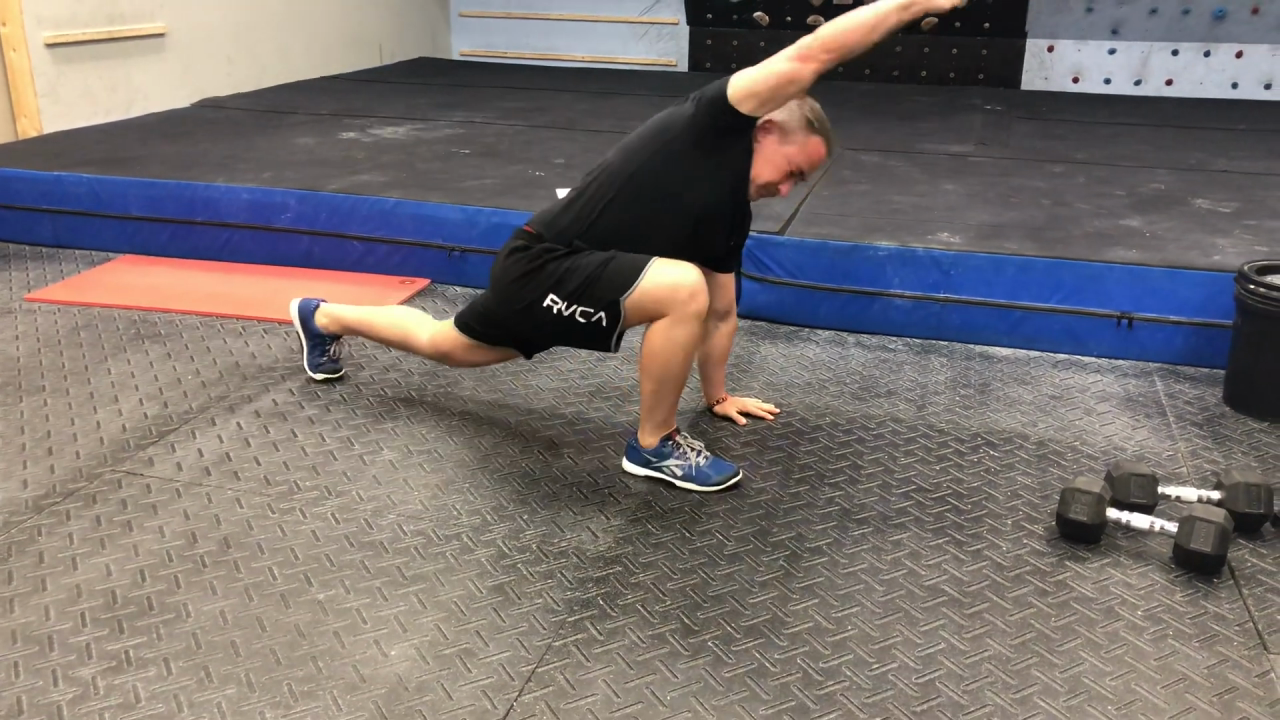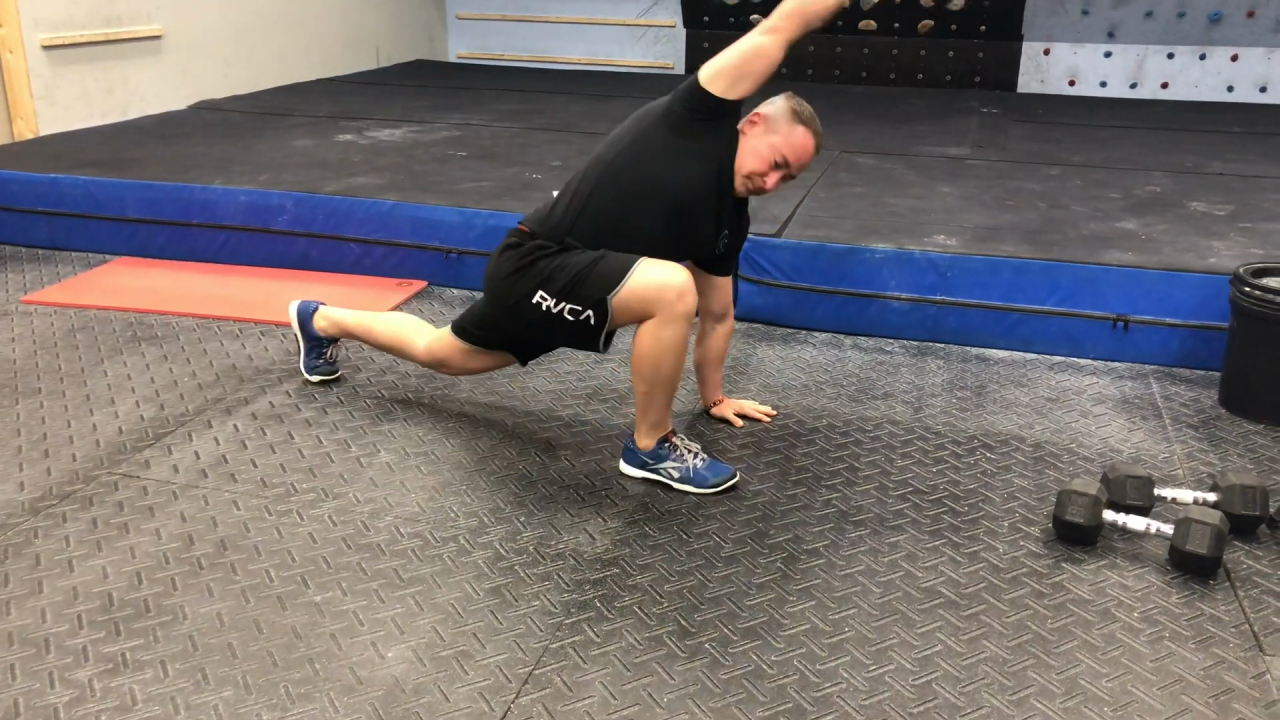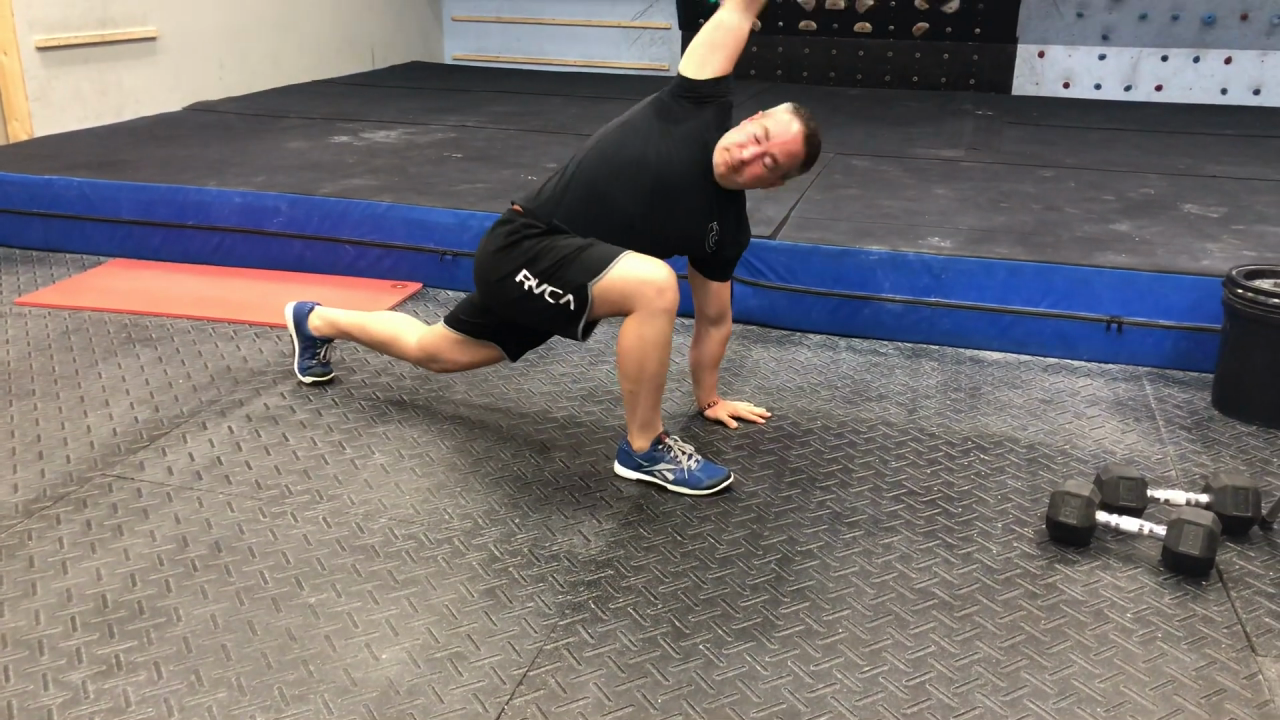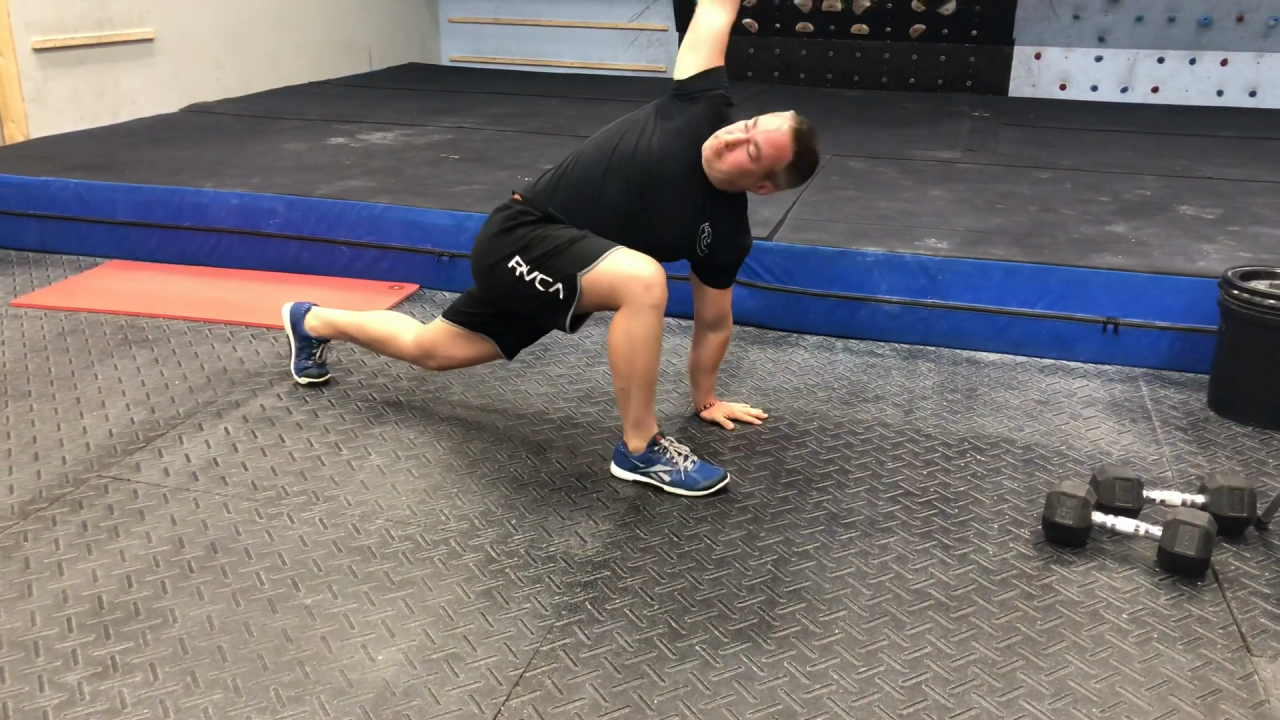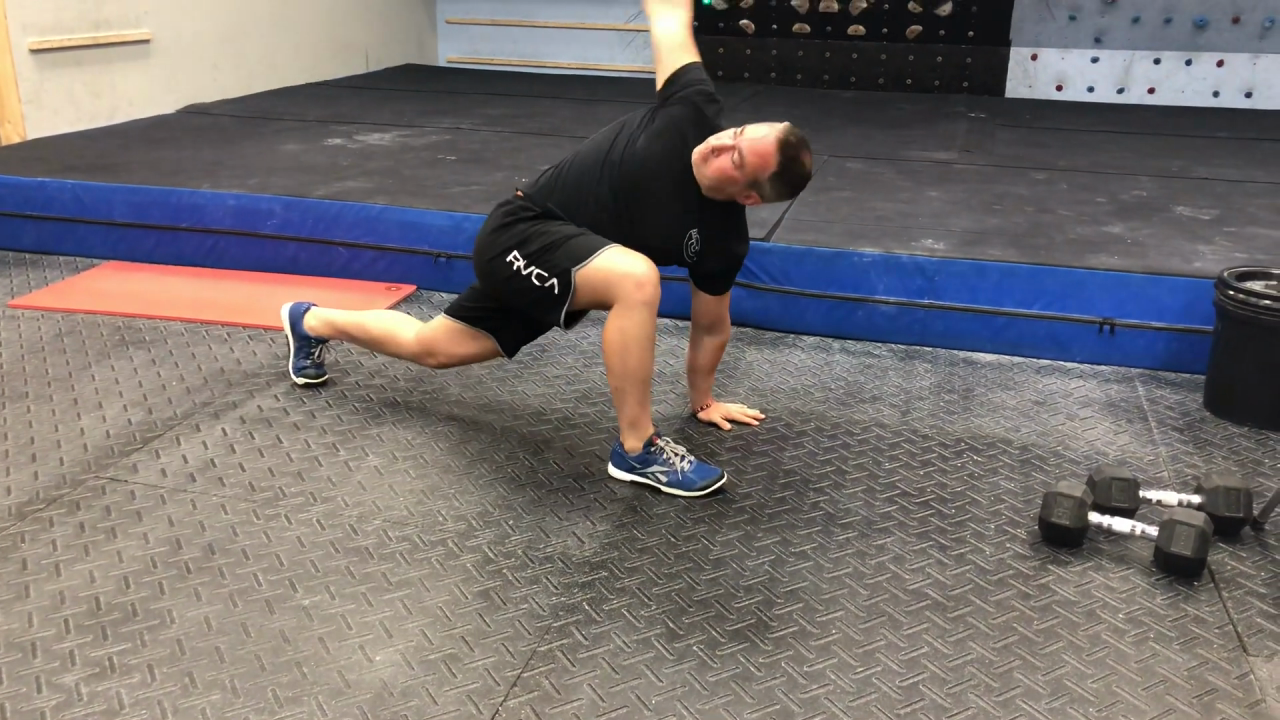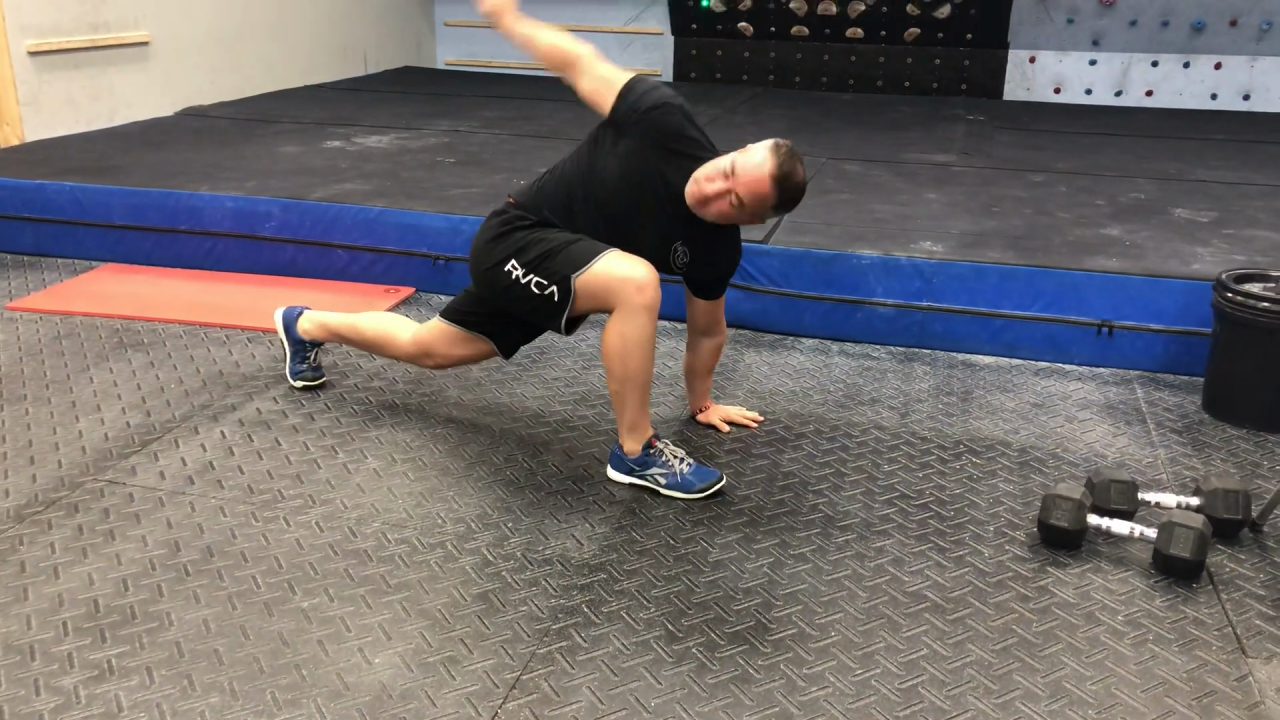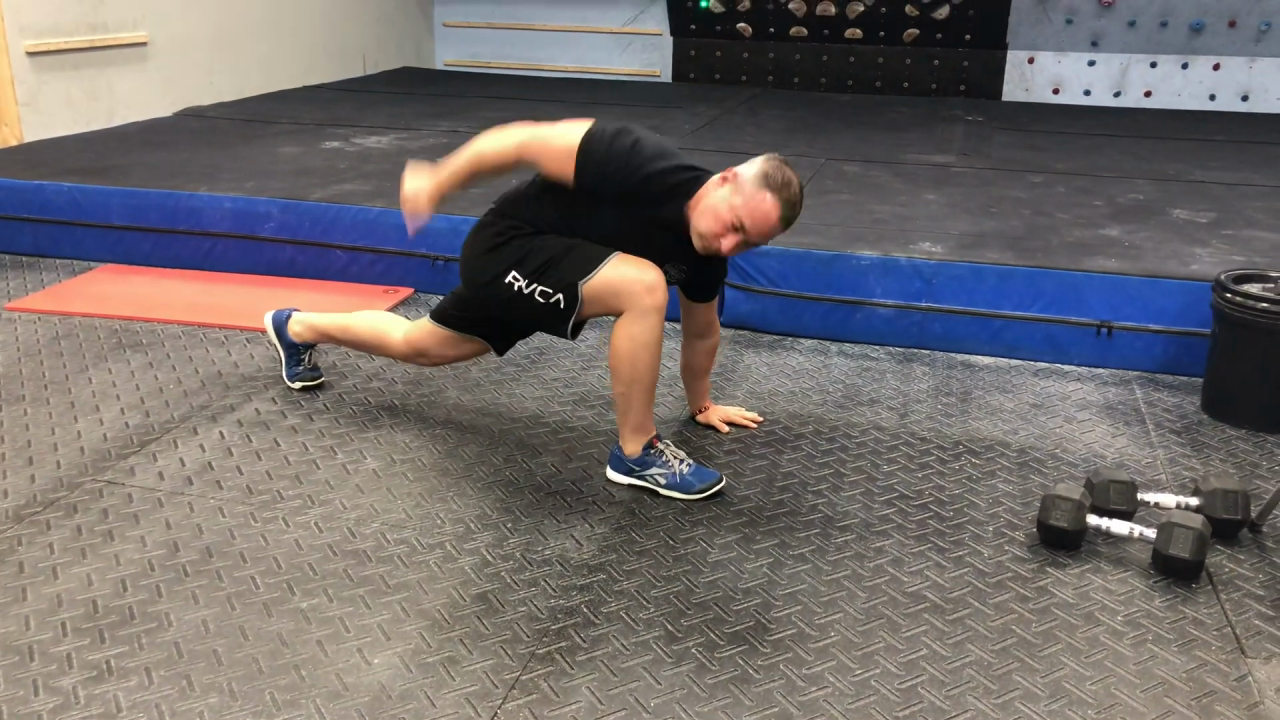
dt=0.2s
person 1, frame 1
left shoulder: (734, 213)
right shoulder: (712, 126)
left elbow: (727, 312)
right elbow: (811, 55)
left wrist: (717, 391)
left hip: (558, 274)
right hip: (542, 267)
left knee: (448, 344)
right knee: (682, 291)
left ankle: (322, 318)
right ankle: (652, 447)
person 1, frame 2
left shoulder: (730, 219)
right shoulder: (703, 117)
left elbow: (717, 313)
left wrist: (714, 395)
left hip: (546, 286)
right hip: (533, 268)
left knee: (442, 354)
right knee: (672, 290)
left ankle: (319, 320)
right ankle: (650, 447)
person 1, frame 3
left shoulder: (727, 226)
right shoulder: (700, 107)
left elbow: (713, 317)
left wrist: (708, 397)
left hip: (545, 276)
right hip: (520, 248)
left knee: (432, 352)
right knee: (654, 286)
left ankle: (314, 321)
right ankle: (644, 449)
person 1, frame 4
left shoulder: (727, 232)
right shoulder: (705, 107)
left elbow: (713, 322)
left wrist: (705, 398)
left hip: (547, 270)
right hip: (517, 236)
left knee: (430, 350)
right knee: (643, 281)
left ankle: (312, 322)
right ankle: (640, 450)
person 1, frame 5
left shoulder: (725, 239)
right shoulder: (694, 112)
left elbow: (710, 325)
left wrist: (703, 399)
left hip: (552, 269)
right hip: (518, 232)
left knee: (428, 348)
right knee: (636, 278)
left ankle: (310, 322)
right ankle: (637, 450)
person 1, frame 6
left shoulder: (715, 248)
right shoulder: (665, 124)
left elbow: (707, 330)
right elbow: (577, 61)
left wrist: (702, 400)
left hip: (542, 267)
right hip: (511, 242)
left knee: (424, 349)
right knee: (638, 286)
left ankle: (306, 329)
right ankle: (637, 453)
person 1, frame 7
left shoulder: (708, 253)
right shoulder: (643, 165)
left elbow: (701, 332)
right elbow: (522, 140)
left wrist: (701, 403)
right wrist: (439, 180)
left hip: (530, 270)
right hip: (504, 247)
left knee: (417, 344)
right knee: (643, 287)
left ankle: (297, 328)
right ankle: (636, 452)
